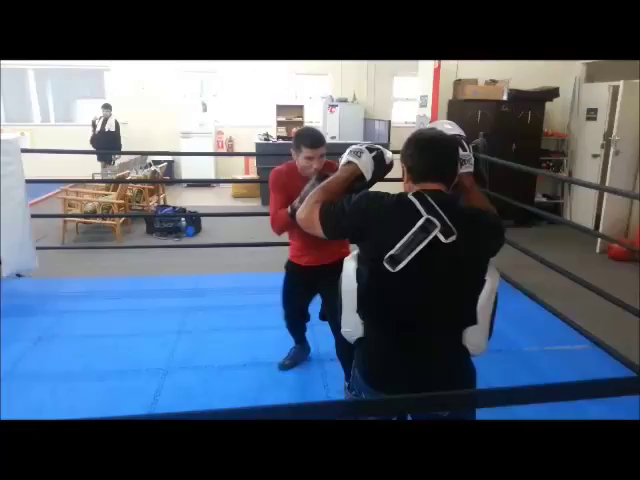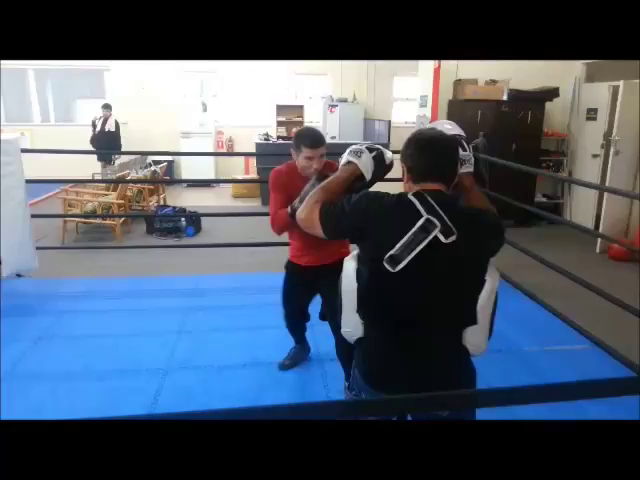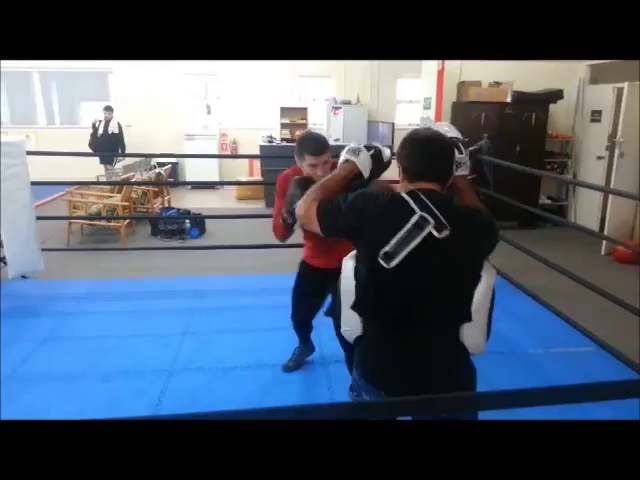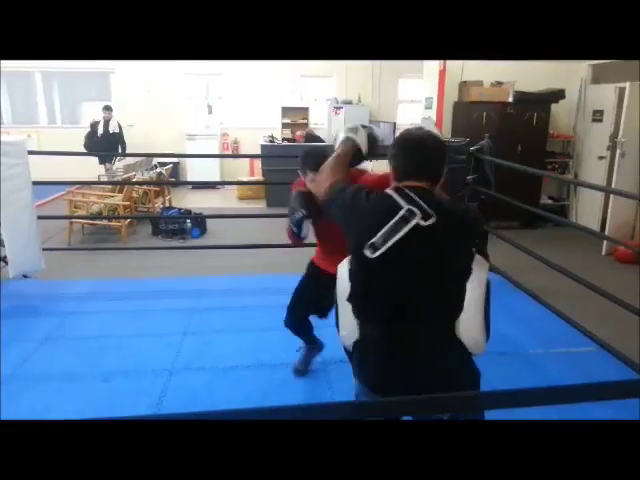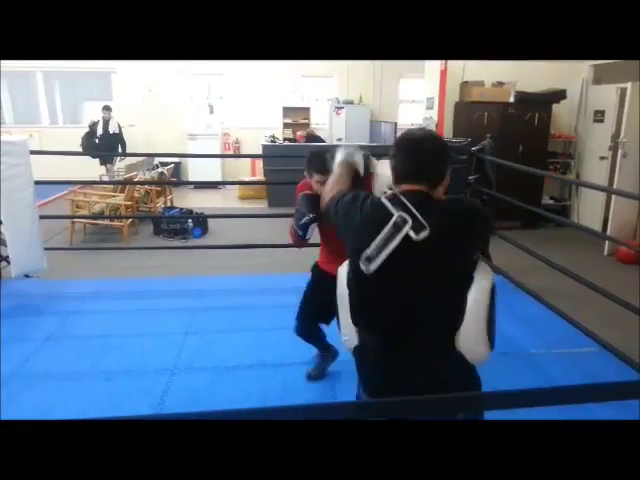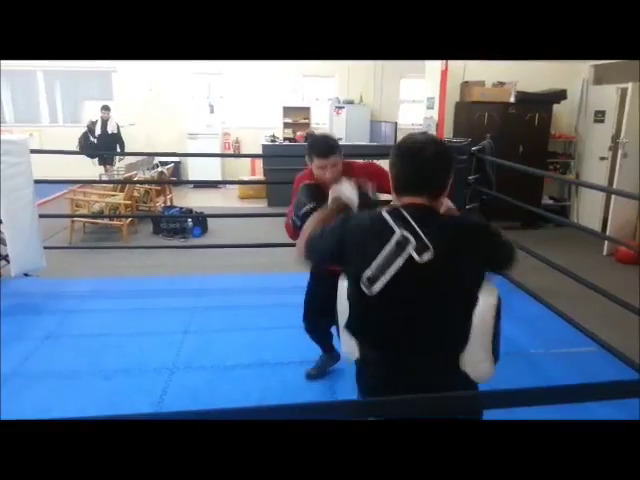
dt=0.1s
person 1, frame 1
left shoulder: (374, 210)
right shoulder: (479, 226)
left elbow: (306, 215)
left wrist: (351, 168)
right wrist: (467, 179)
left hip: (377, 368)
right hip: (447, 374)
person 1, frame 2
left shoulder: (374, 210)
right shoulder: (479, 226)
left elbow: (306, 215)
left wrist: (351, 168)
right wrist: (467, 178)
left hip: (377, 368)
right hip: (448, 373)
person 1, frame 3
left shoulder: (371, 210)
right shoulder: (474, 225)
left elbow: (306, 210)
left wrist: (349, 166)
right wrist: (462, 180)
left hip: (376, 366)
right hip: (446, 373)
person 1, frame 4
left shoulder: (363, 208)
right shoulder: (461, 218)
left elbow: (325, 182)
left wrist: (348, 145)
right wrist: (435, 189)
left hip: (377, 369)
right hip: (447, 372)
person 1, frame 5
left shoulder: (357, 212)
right shoulder: (464, 216)
left elbow: (332, 192)
left wrist: (347, 164)
left hip: (377, 378)
right hip: (449, 380)
person 1, frame 6
left shoulder: (355, 232)
right shoulder: (474, 237)
left elbow: (304, 245)
right elbow: (506, 258)
left wrist: (336, 203)
left hip: (378, 387)
right hip: (450, 392)
person 2, frame 1
left shoulder: (336, 173)
right shoulder: (280, 176)
right elbow: (277, 225)
right wrist: (302, 201)
left hip: (336, 261)
right hip: (300, 261)
left knee: (341, 324)
right knee: (292, 315)
right ankle: (301, 346)
person 2, frame 2
left shoulder: (336, 172)
right shoulder: (280, 176)
right elbow: (277, 225)
right wrist: (302, 200)
left hip: (335, 261)
right hip: (300, 261)
left knee: (341, 325)
right knee: (292, 315)
right ankle: (301, 347)
person 2, frame 3
right shoulder: (287, 181)
right elbow: (281, 233)
right wrist: (292, 207)
right hip: (313, 263)
right knee: (300, 316)
right ankle: (305, 346)
person 2, frame 4
left shoulder: (355, 180)
right shoulder: (301, 189)
right elbow: (295, 239)
right wrist: (297, 217)
right hip: (323, 265)
right knee: (293, 318)
right ankle: (312, 344)
person 2, frame 5
left shoulder: (359, 183)
right shoulder: (305, 191)
right elbow: (298, 239)
right wrist: (303, 220)
right hip: (328, 268)
right knee: (304, 324)
right ankle: (326, 351)
person 2, frame 6
left shoulder: (365, 173)
right shoulder: (305, 182)
right elbow: (293, 233)
right wrist: (301, 212)
right hip: (327, 266)
right knee: (312, 321)
right ankle: (329, 354)
